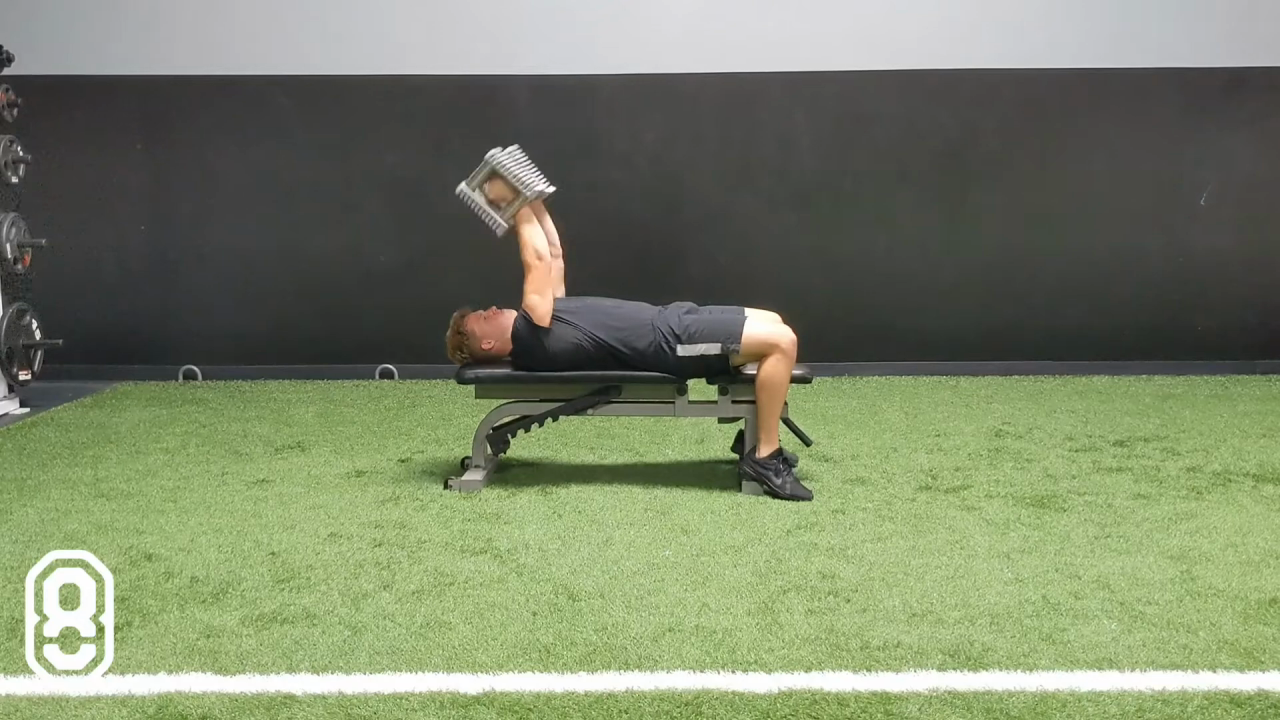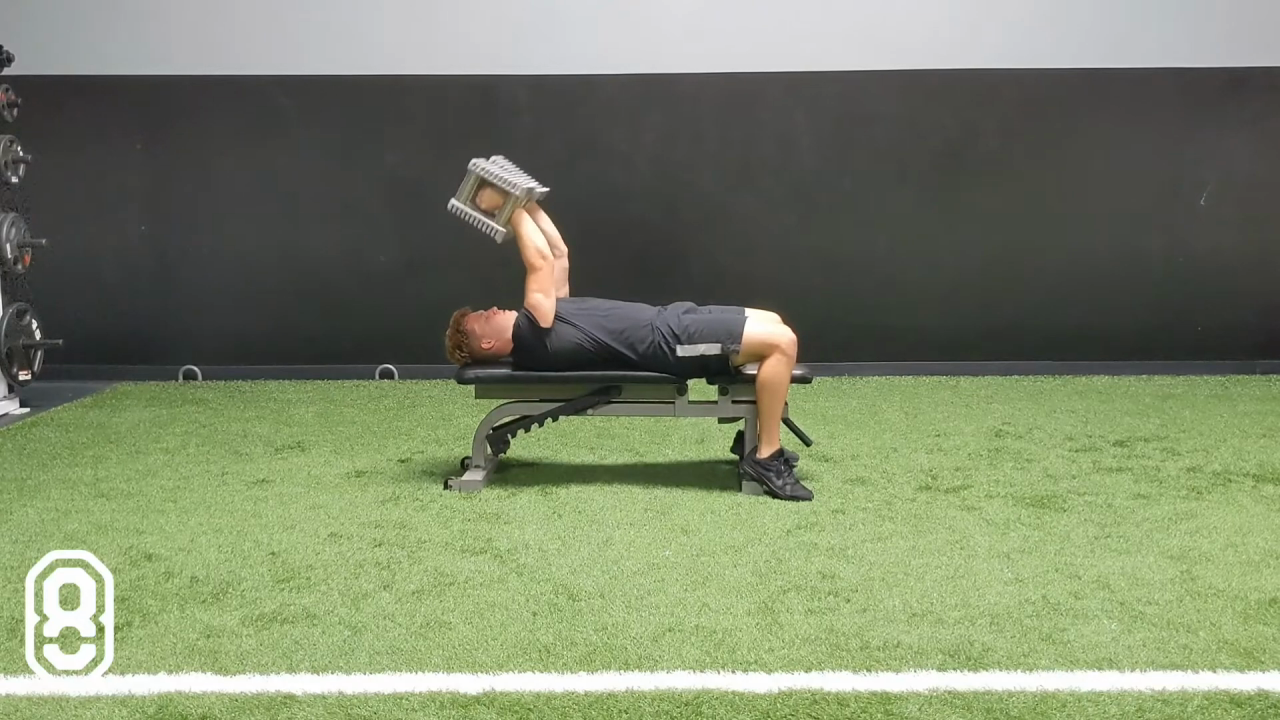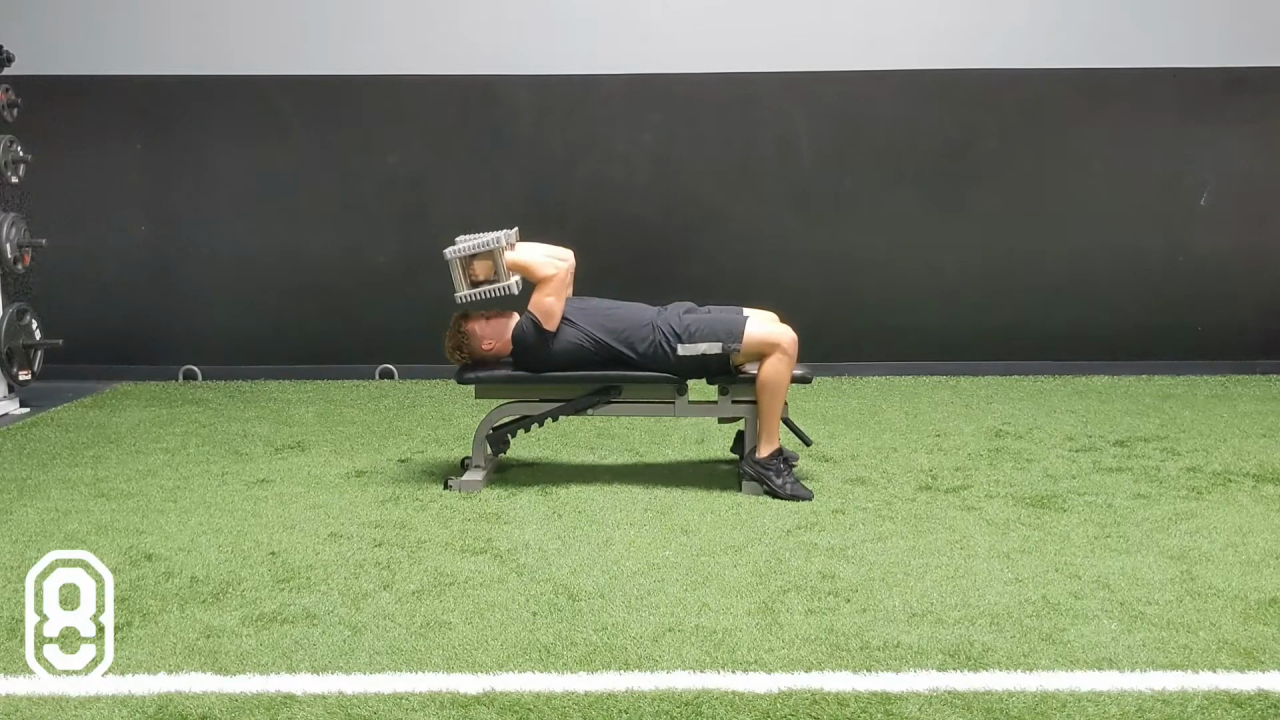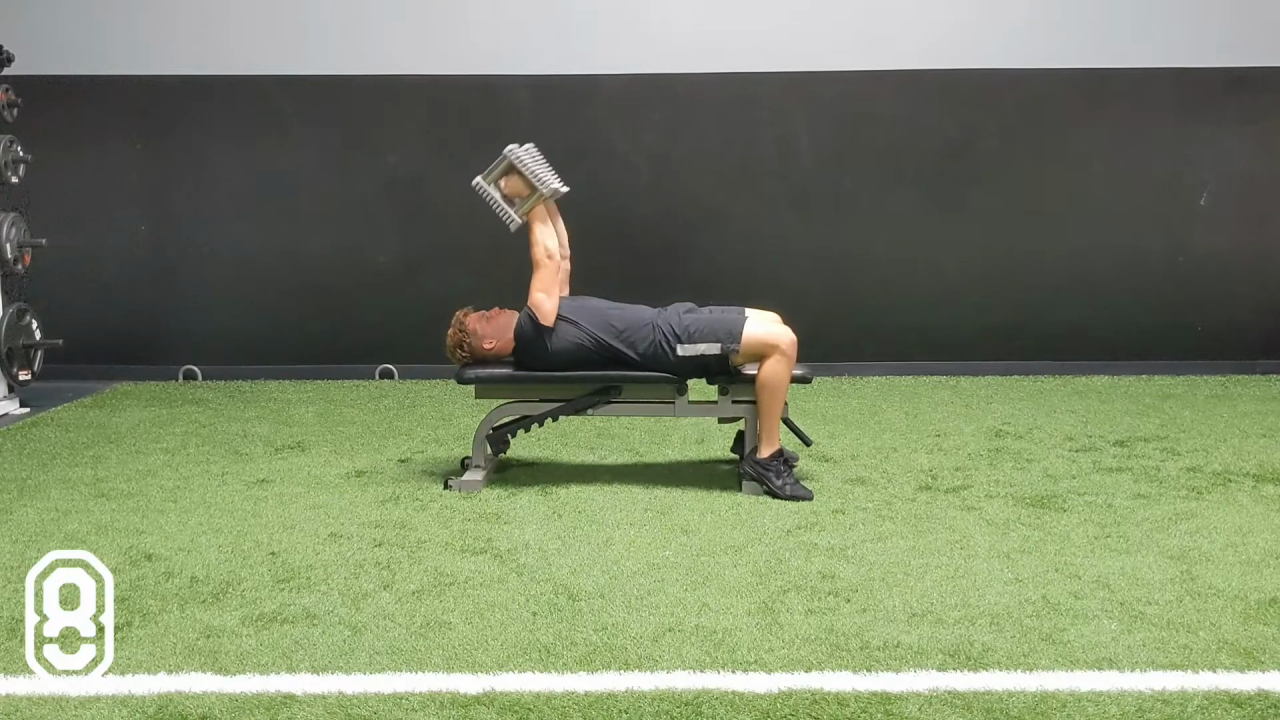
dt=0.7s
person 1, frame 1
left shoulder: (537, 323)
right shoulder: (530, 341)
left elbow: (554, 258)
right elbow: (538, 261)
left wrist: (530, 199)
right wrist: (515, 201)
left hip: (666, 322)
right hip: (668, 342)
left knee: (772, 324)
right knee: (781, 341)
left ankle: (761, 435)
right ankle: (765, 458)
person 1, frame 2
left shoulder: (535, 324)
right shoulder: (531, 340)
left elbow: (559, 258)
right elbow: (540, 261)
left wrist: (526, 203)
right wrist: (507, 205)
left hip: (665, 320)
right hip: (667, 341)
left knee: (772, 325)
right knee: (781, 342)
left ankle: (762, 438)
right ankle: (765, 458)
person 1, frame 3
left shoulder: (532, 330)
right shoulder: (530, 342)
left elbow: (566, 259)
right elbow: (557, 271)
left wrist: (505, 249)
right wrist: (500, 258)
left hip: (665, 322)
right hip: (667, 341)
left knee: (770, 324)
right knee: (782, 341)
left ankle: (762, 439)
right ankle: (765, 458)
person 1, frame 4
left shoulder: (538, 323)
right shoulder: (533, 339)
left elbow: (561, 259)
right elbow: (548, 260)
left wrist: (540, 197)
right wrist: (530, 198)
left hip: (665, 322)
right hip: (668, 342)
left knee: (771, 324)
right knee: (781, 342)
left ankle: (763, 440)
right ankle: (765, 458)
